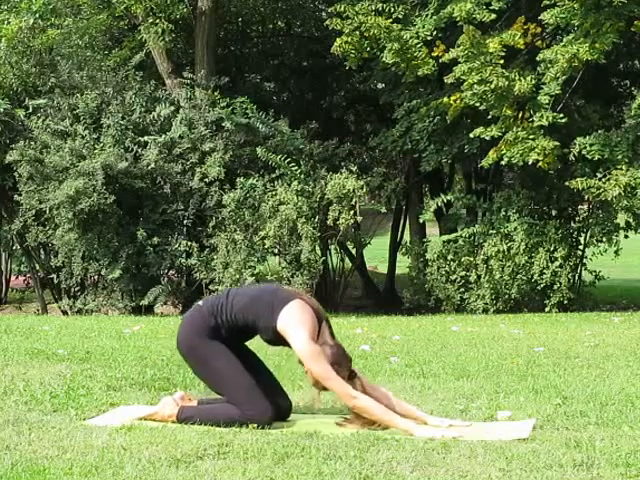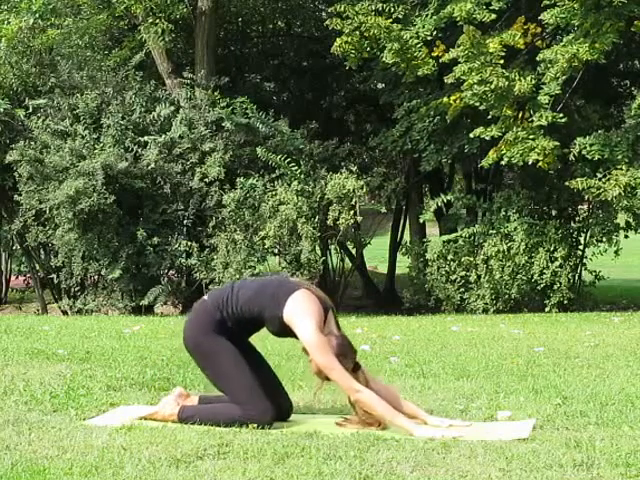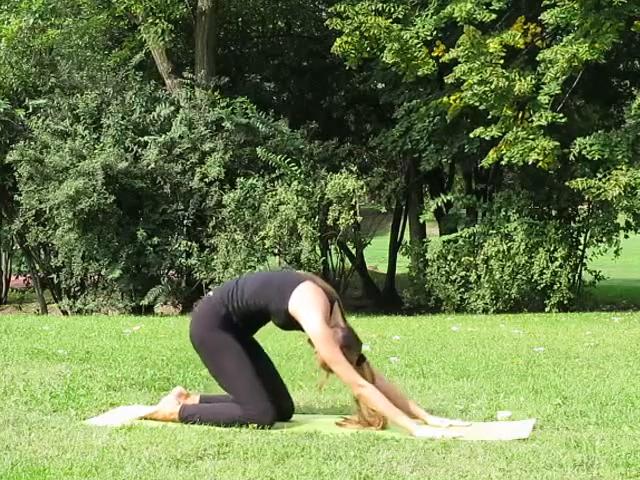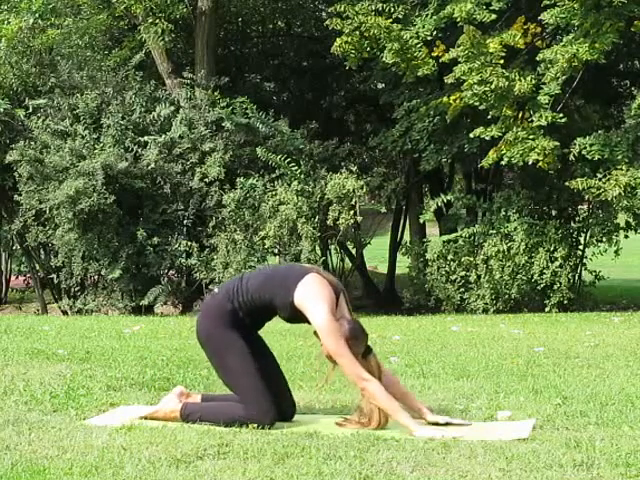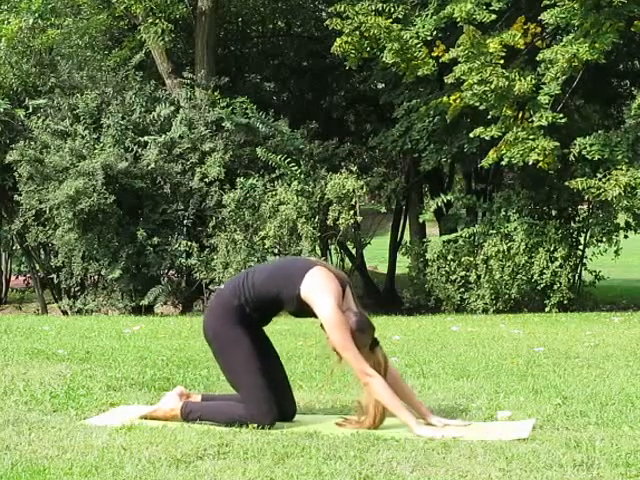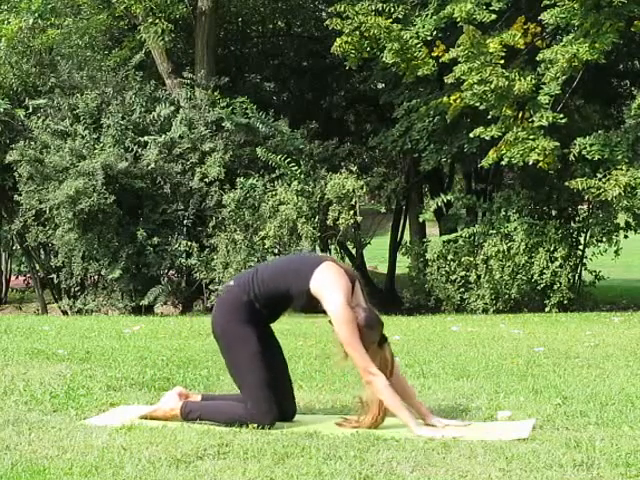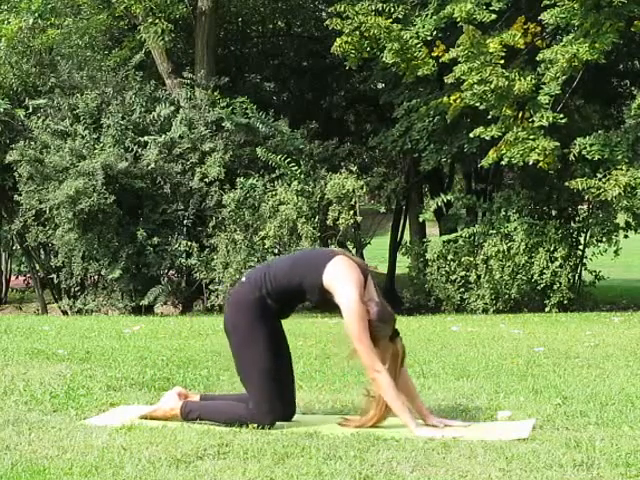
dt=0.2s
person 1, frame 1
left shoulder: (321, 334)
right shoulder: (306, 340)
left elbow: (366, 387)
right elbow: (352, 397)
left wrist: (428, 417)
right wrist: (414, 428)
left hip: (222, 334)
right hip: (199, 332)
left knee: (280, 407)
right knee: (259, 414)
left ankle: (190, 402)
right ankle: (176, 412)
person 1, frame 2
left shoulder: (327, 326)
right shoulder: (311, 329)
left elbow: (368, 380)
right elbow: (355, 390)
left wrist: (427, 417)
right wrist: (414, 428)
left hip: (228, 329)
right hip: (206, 327)
left knee: (281, 408)
right knee: (260, 414)
left ankle: (189, 399)
right ankle: (176, 411)
person 1, frame 3
left shoulder: (332, 316)
right shoulder: (317, 321)
left elbow: (372, 375)
right elbow: (359, 385)
left wrist: (426, 416)
right wrist: (414, 427)
left hip: (234, 326)
right hip: (212, 323)
left knee: (282, 409)
right knee: (261, 415)
left ankle: (191, 398)
right ankle: (176, 410)
person 1, frame 4
left shoulder: (338, 308)
right shoulder: (322, 312)
left elbow: (377, 369)
right elbow: (363, 379)
left wrist: (427, 414)
right wrist: (415, 426)
left hip: (240, 323)
right hip: (219, 320)
left knee: (284, 410)
right knee: (262, 415)
left ankle: (192, 398)
right ankle: (178, 409)
person 1, frame 5
left shoulder: (345, 301)
right shoulder: (330, 307)
left elbow: (382, 365)
right elbow: (367, 373)
left wrist: (428, 414)
right wrist: (416, 425)
left hip: (246, 318)
right hip: (226, 316)
left knee: (284, 410)
right knee: (263, 415)
left ankle: (192, 398)
right ankle: (178, 409)
person 1, frame 6
left shoulder: (354, 297)
right shoulder: (339, 302)
left elbow: (386, 365)
right elbow: (370, 372)
left wrist: (427, 415)
right wrist: (416, 426)
left hip: (254, 314)
right hip: (236, 312)
left knee: (284, 410)
right knee: (263, 415)
left ankle: (191, 397)
right ankle: (179, 408)
person 1, frame 7
left shoulder: (367, 291)
right shoulder: (351, 295)
left elbow: (392, 360)
right elbow: (375, 369)
left wrist: (427, 415)
right wrist: (414, 426)
left hip: (265, 310)
right hip: (248, 307)
left knee: (283, 410)
right knee: (264, 415)
left ankle: (192, 397)
right ankle: (178, 408)
